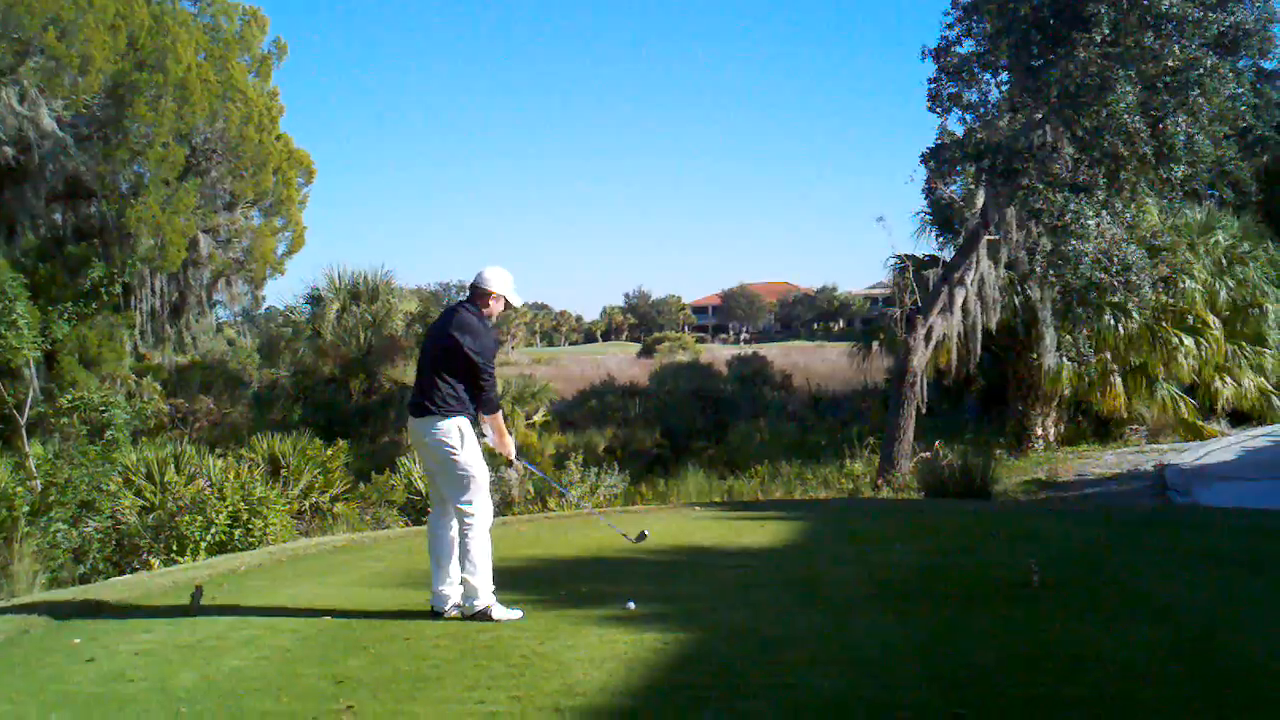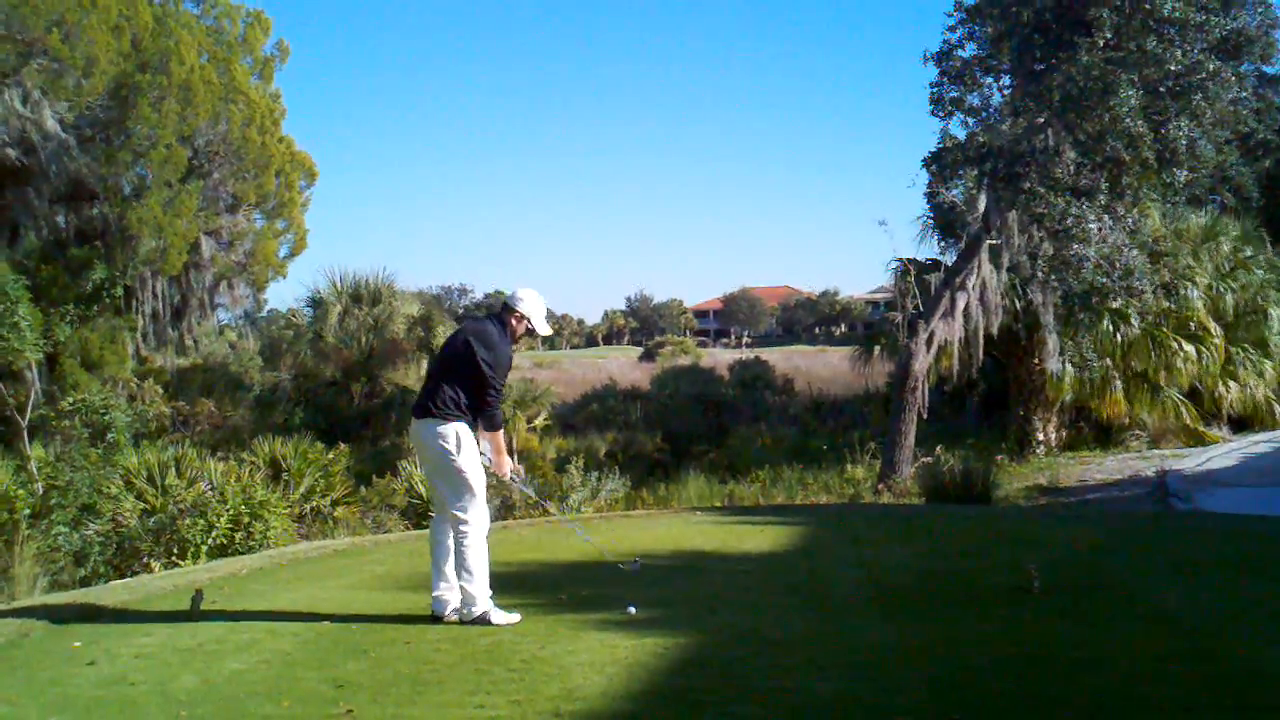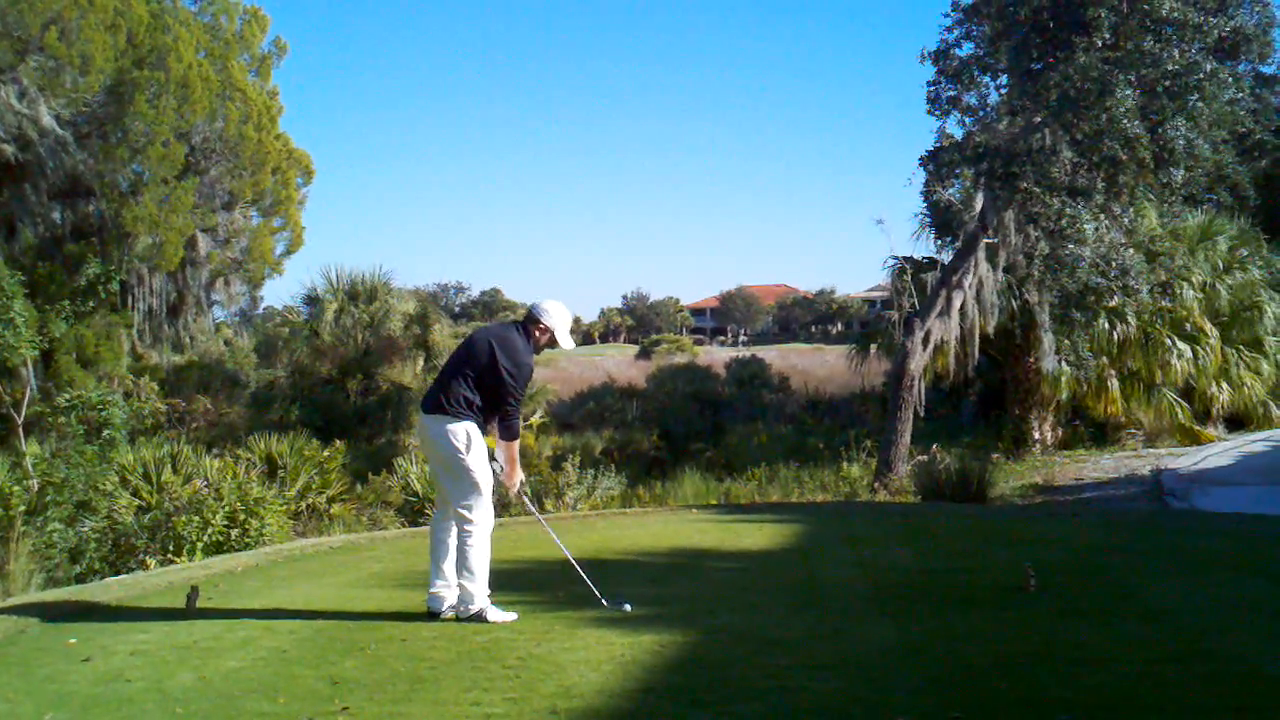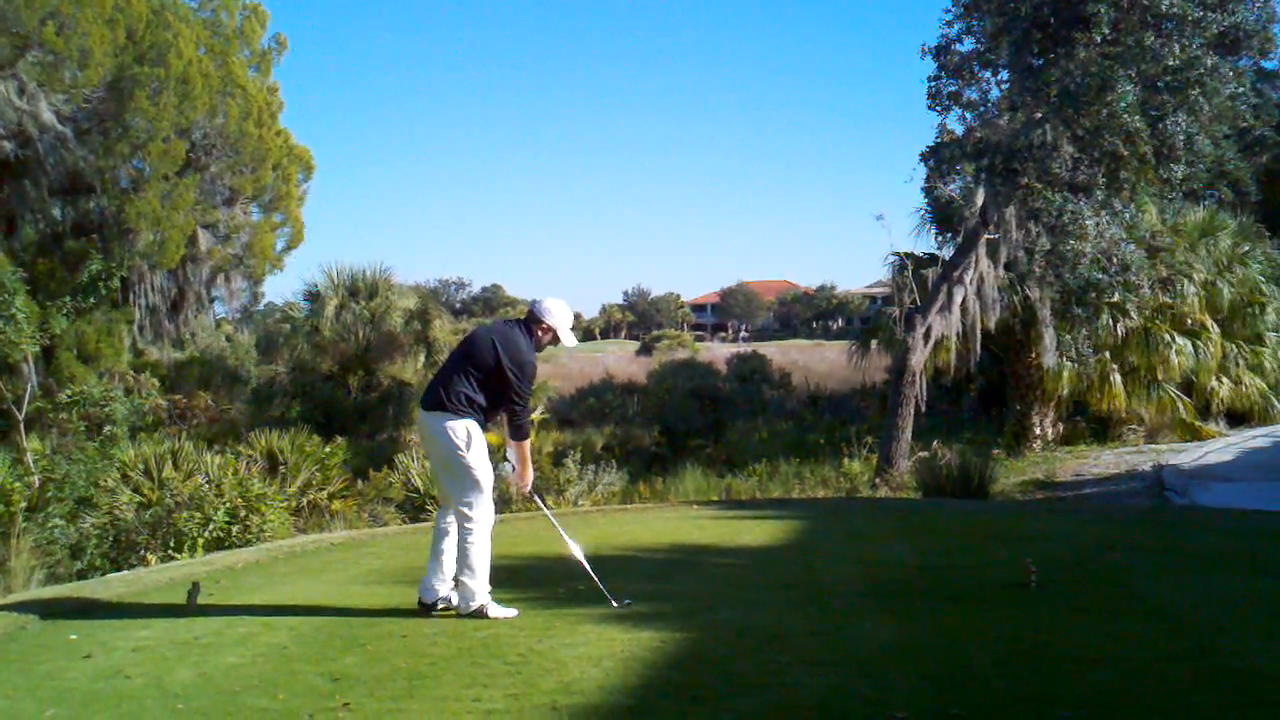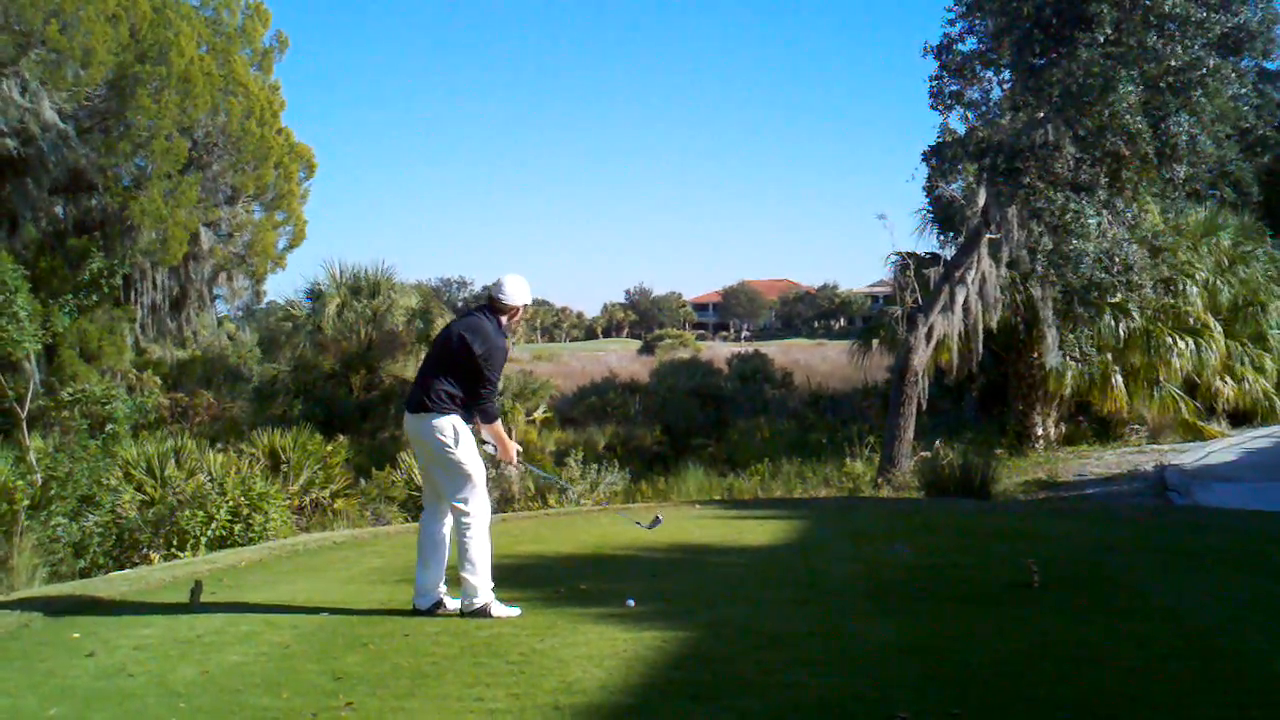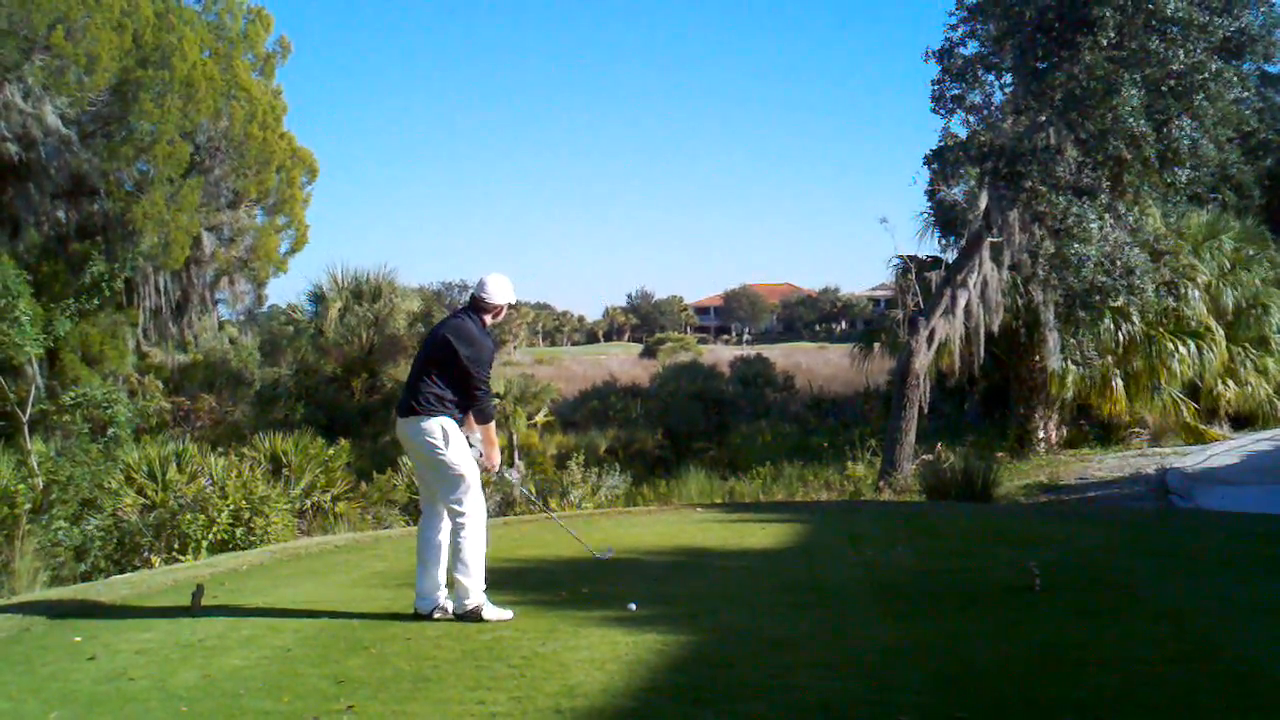
dt=0.5s
person 1, frame 1
left shoulder: (449, 318)
right shoulder: (477, 331)
right elbow: (485, 391)
left wrist: (489, 429)
right wrist: (503, 437)
left hip: (423, 422)
right hip: (448, 426)
left knee: (444, 511)
right knee: (475, 513)
left ankle: (445, 599)
right ankle: (479, 601)
person 1, frame 2
left shoulder: (477, 329)
right shoulder: (496, 345)
right elbow: (490, 407)
left wrist: (490, 447)
right wrist: (501, 456)
left hip: (426, 426)
right hip: (447, 428)
left knee: (446, 516)
right knee: (471, 519)
left ankle: (445, 603)
right ankle: (476, 607)
person 1, frame 3
left shoulder: (498, 333)
right shoulder: (519, 355)
right elbow: (509, 416)
left wrist: (503, 457)
right wrist: (513, 467)
left hip: (433, 421)
right hip: (455, 427)
left knee: (448, 513)
right knee: (476, 517)
left ankle: (442, 599)
right ankle: (473, 604)
person 1, frame 4
left shoulder: (500, 330)
right shoulder: (522, 355)
right elbow: (518, 416)
left wrist: (511, 452)
right wrist: (524, 467)
left hip: (433, 417)
right hip: (456, 423)
left knee: (451, 509)
right knee: (477, 513)
left ankle: (435, 592)
right ankle: (475, 600)
person 1, frame 5
left shoulder: (468, 322)
right shoulder: (492, 340)
right elbow: (485, 402)
left wrist: (493, 436)
right wrist: (505, 444)
left hip: (419, 418)
right hip: (443, 422)
left knee: (437, 509)
right knee: (474, 510)
left ankle: (428, 596)
right ankle: (478, 599)
person 1, frame 6
left shoulder: (452, 324)
right shoulder: (478, 340)
right elbow: (481, 399)
left wrist: (471, 431)
right wrist: (492, 447)
left hip: (412, 422)
right hip: (434, 424)
left knee: (435, 512)
right knee: (469, 510)
left ankle: (430, 600)
right ankle: (470, 601)
